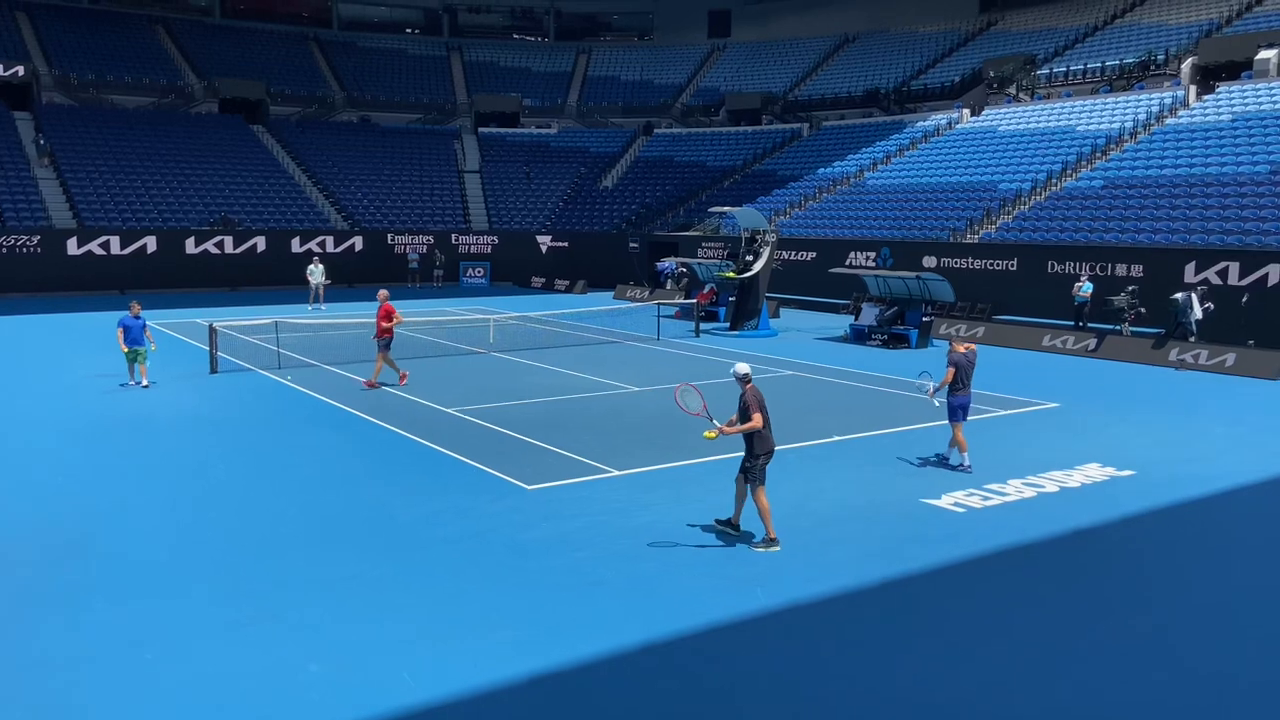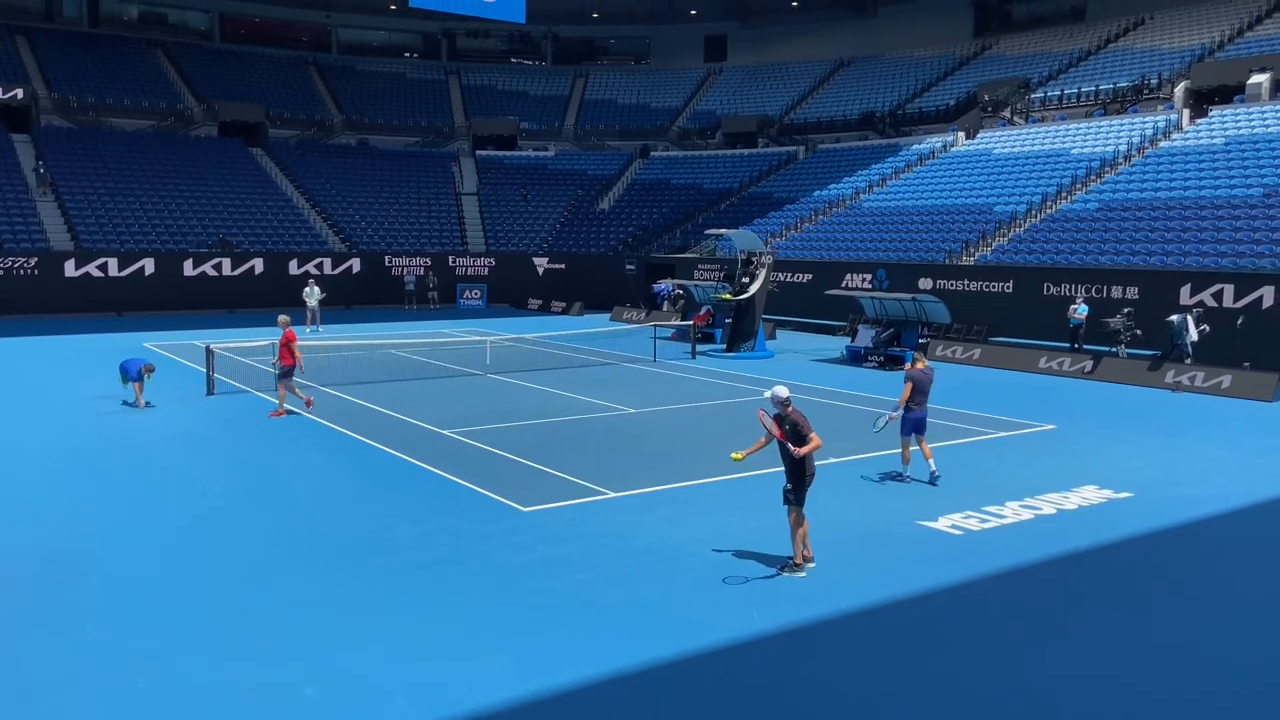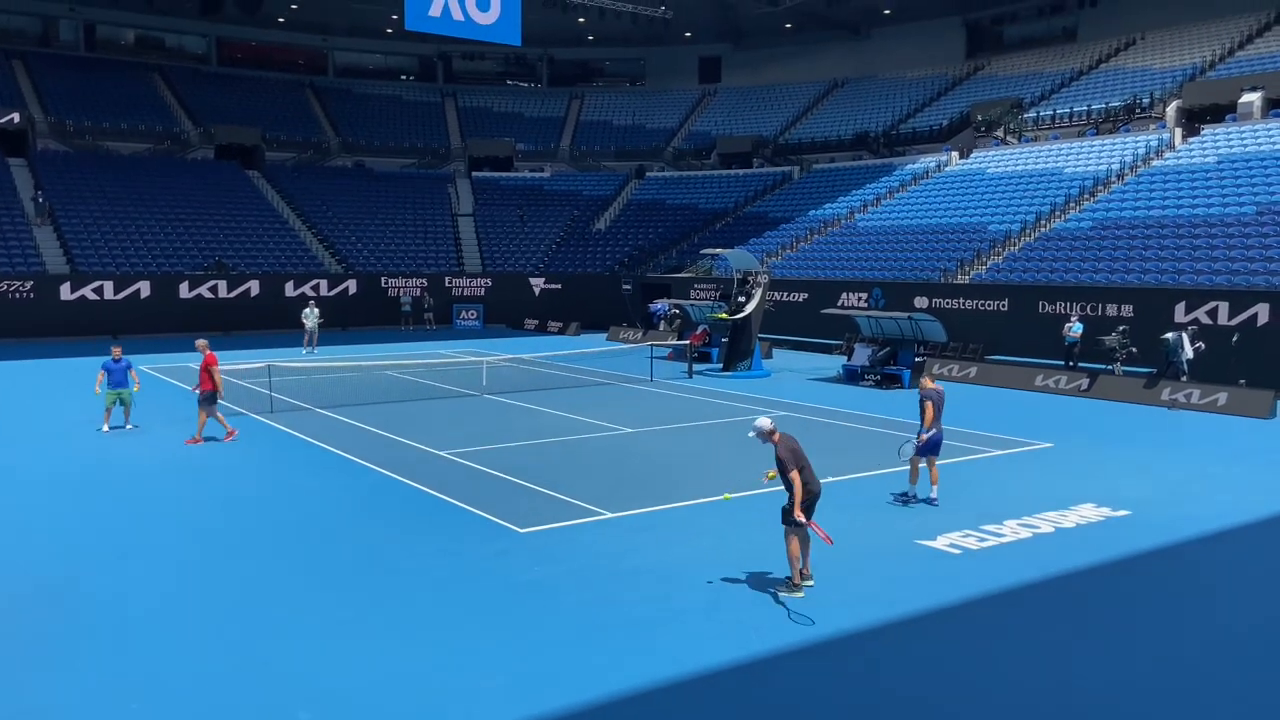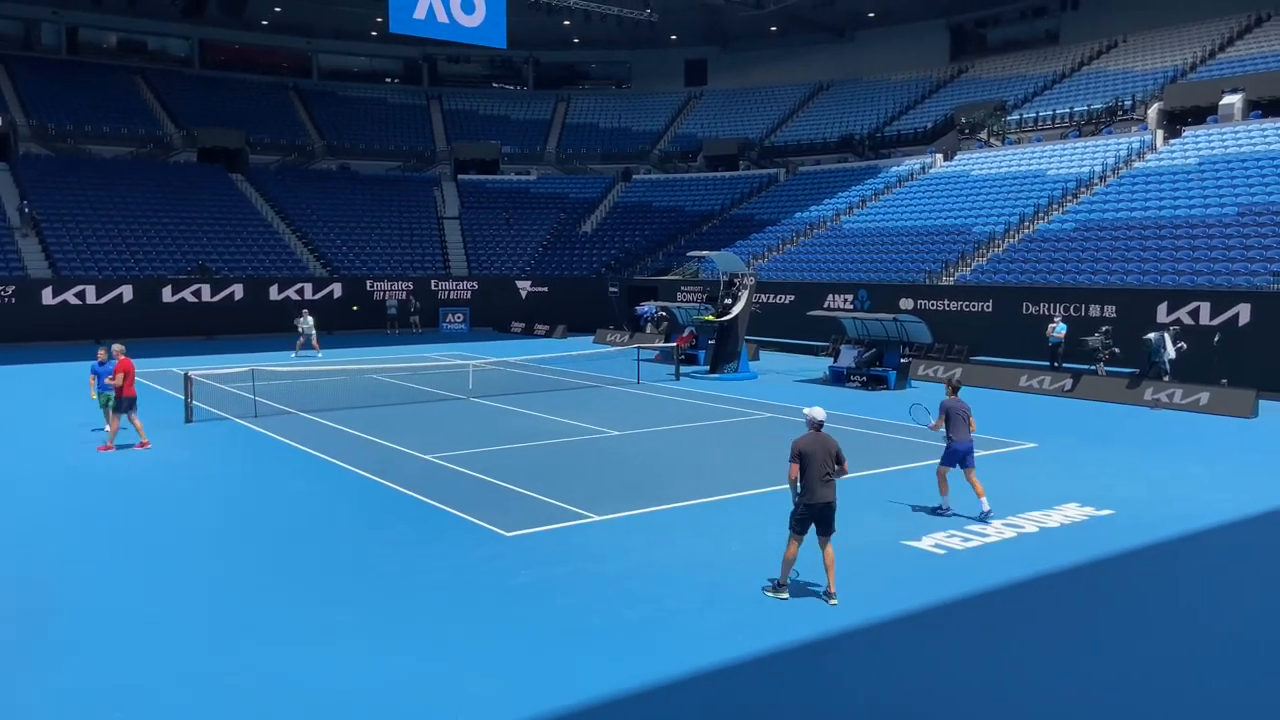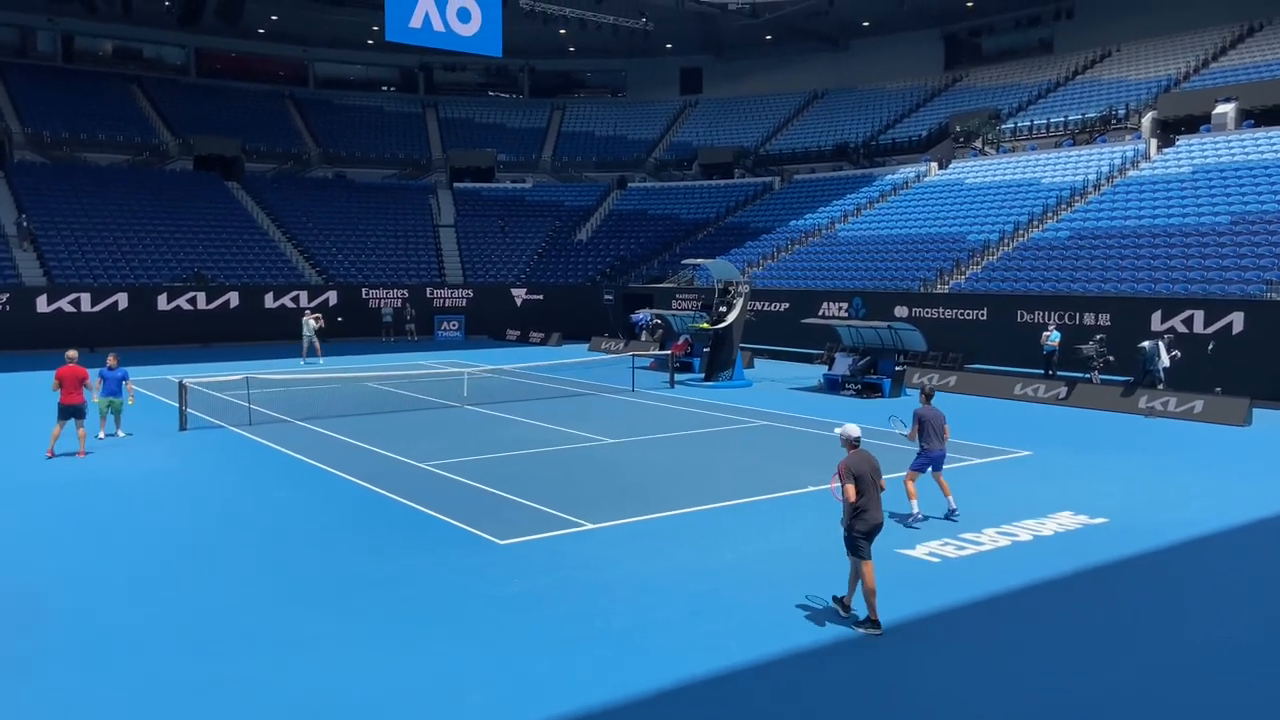
dt=1s
person 1, frame 1
left shoulder: (750, 397)
right shoulder: (745, 395)
left elbow: (757, 423)
right elbow: (738, 417)
left wrist: (733, 430)
right wrist: (721, 429)
left hip: (760, 450)
right hip: (755, 449)
left knee: (757, 492)
right knee: (740, 481)
left ankle: (771, 539)
right ankle: (734, 522)
person 1, frame 2
left shoulder: (797, 419)
right shoulder: (778, 418)
left elbow: (817, 442)
right elbow: (766, 439)
left wrist: (803, 450)
right wrist: (746, 453)
left hip: (801, 473)
right hip: (793, 472)
left knee: (794, 515)
right knee: (798, 514)
left ankle: (797, 565)
right ankle: (807, 555)
person 1, frame 3
left shoulder: (782, 452)
right shoulder: (785, 438)
left elbow: (796, 481)
left wrist: (797, 508)
right wrist: (777, 471)
left hip: (804, 493)
right hip: (814, 489)
left knee: (791, 535)
right knee: (802, 531)
left ankle: (795, 585)
right ankle: (806, 574)
person 1, frame 4
left shoulder: (799, 443)
right shoulder: (832, 442)
left elbow: (792, 476)
right elbow: (844, 470)
left wrist: (795, 496)
left hip: (807, 501)
right hip: (829, 500)
left knee: (794, 542)
right knee: (825, 544)
left ankle: (781, 586)
right ankle: (831, 591)
person 1, frame 5
left shoulder: (846, 464)
right shoulder: (870, 457)
left elbow: (850, 498)
right elbow: (881, 486)
left wrist: (845, 518)
left hip: (859, 523)
right hip: (877, 519)
left knee: (865, 569)
right knee: (858, 563)
left ankle: (873, 620)
right ankle: (846, 602)
